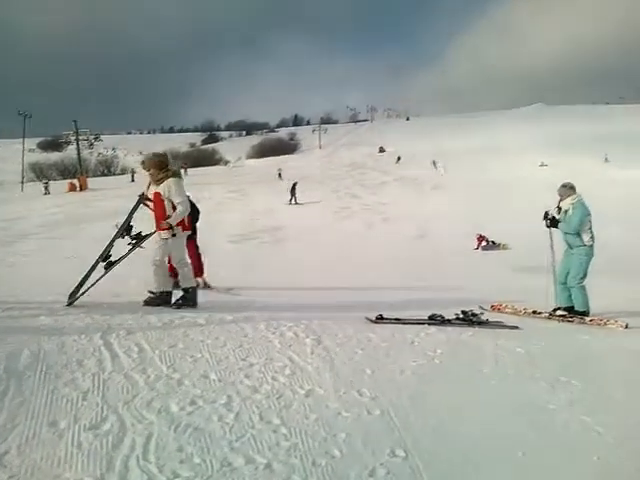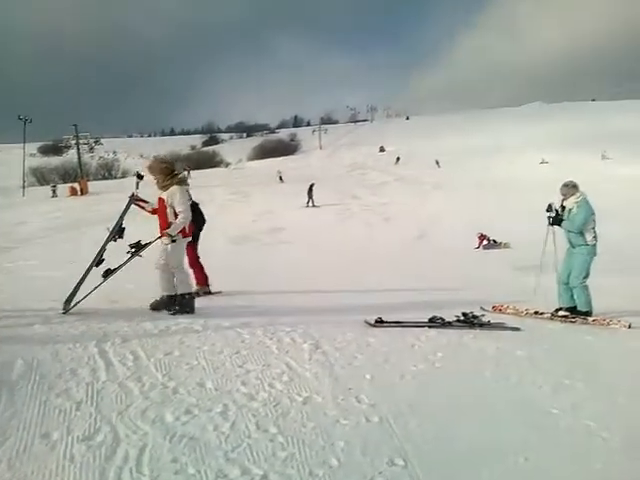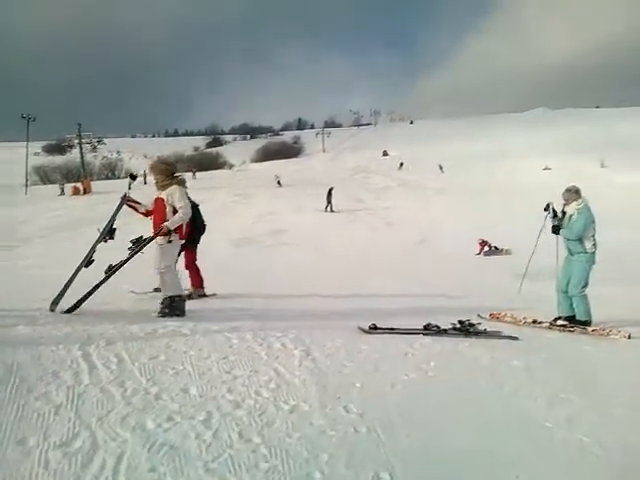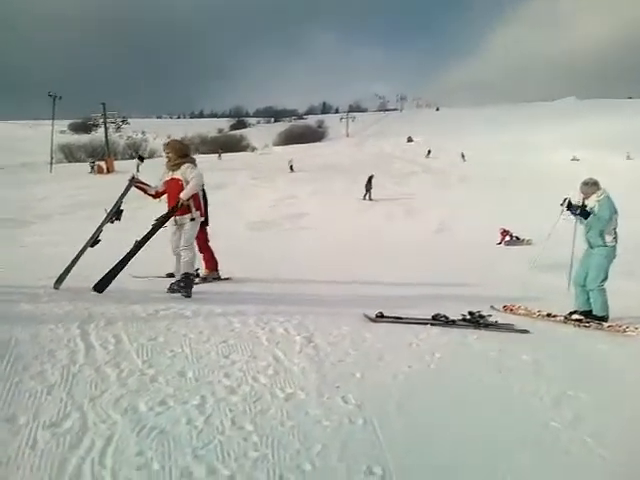
dt=0.3s
person 1, frame 1
left shoulder: (172, 182)
right shoulder: (158, 184)
left elbow: (184, 206)
left wrist: (171, 222)
left hip: (176, 229)
right hip: (163, 231)
left knee: (179, 261)
right knee: (158, 261)
left ankle: (190, 294)
right ankle: (163, 293)
person 1, frame 2
left shoulder: (177, 189)
right shoulder: (167, 189)
left elbow: (185, 215)
right elbow: (156, 209)
left wrist: (172, 231)
right wrist: (138, 202)
left hip: (178, 235)
right hip: (169, 235)
left knee: (175, 266)
right knee: (162, 265)
left ankle: (186, 300)
right ankle: (169, 297)
person 1, frame 3
left shoulder: (175, 189)
right shoulder: (162, 190)
left elbow: (185, 211)
right elbow: (149, 210)
left wrist: (170, 225)
right wrist: (131, 202)
left hip: (173, 235)
right hip: (163, 236)
left knee: (166, 268)
right knee: (162, 268)
left ankle: (177, 303)
right ankle: (169, 299)
person 1, frame 4
left shoulder: (188, 167)
right shoulder: (168, 173)
left elbow: (197, 180)
right elbow: (156, 192)
left wrist: (185, 195)
right wrist: (138, 184)
left hip: (191, 215)
right hip: (176, 217)
left knee: (186, 246)
right knee: (177, 248)
left ankle: (187, 279)
right ankle: (181, 280)
person 2, frame 1
left shoulder: (579, 208)
right shoulder: (568, 207)
left elbow: (572, 228)
right elbow: (564, 225)
left wrist: (555, 224)
right wrist: (552, 218)
left hip: (582, 249)
right hip: (571, 248)
left knee: (574, 281)
right knee: (561, 278)
left ankle: (582, 309)
right ankle: (567, 305)
person 2, frame 2
left shoulder: (584, 206)
right shoulder: (571, 205)
left elbow: (576, 226)
right elbow: (567, 222)
left wrist: (559, 222)
right wrist: (557, 214)
left hip: (585, 248)
right hip: (573, 247)
left knee: (577, 280)
right knee: (563, 278)
left ankle: (585, 309)
right ankle: (569, 306)
person 2, frame 3
left shoulder: (584, 213)
right shoulder: (572, 211)
left elbow: (574, 233)
right elbow: (565, 227)
left wrist: (558, 231)
left hip: (583, 256)
right hip: (571, 255)
left knee: (576, 289)
right knee: (562, 286)
left ankle: (584, 319)
right ankle: (568, 314)
person 2, frame 4
left shoulder: (606, 204)
right shoulder: (592, 203)
left elbow: (600, 224)
right elbow: (586, 222)
left wrist: (586, 213)
right wrist: (572, 209)
left hip: (604, 249)
right hip: (592, 248)
left knee: (594, 283)
right knee: (579, 279)
left ankle: (601, 314)
right ankle: (584, 309)
